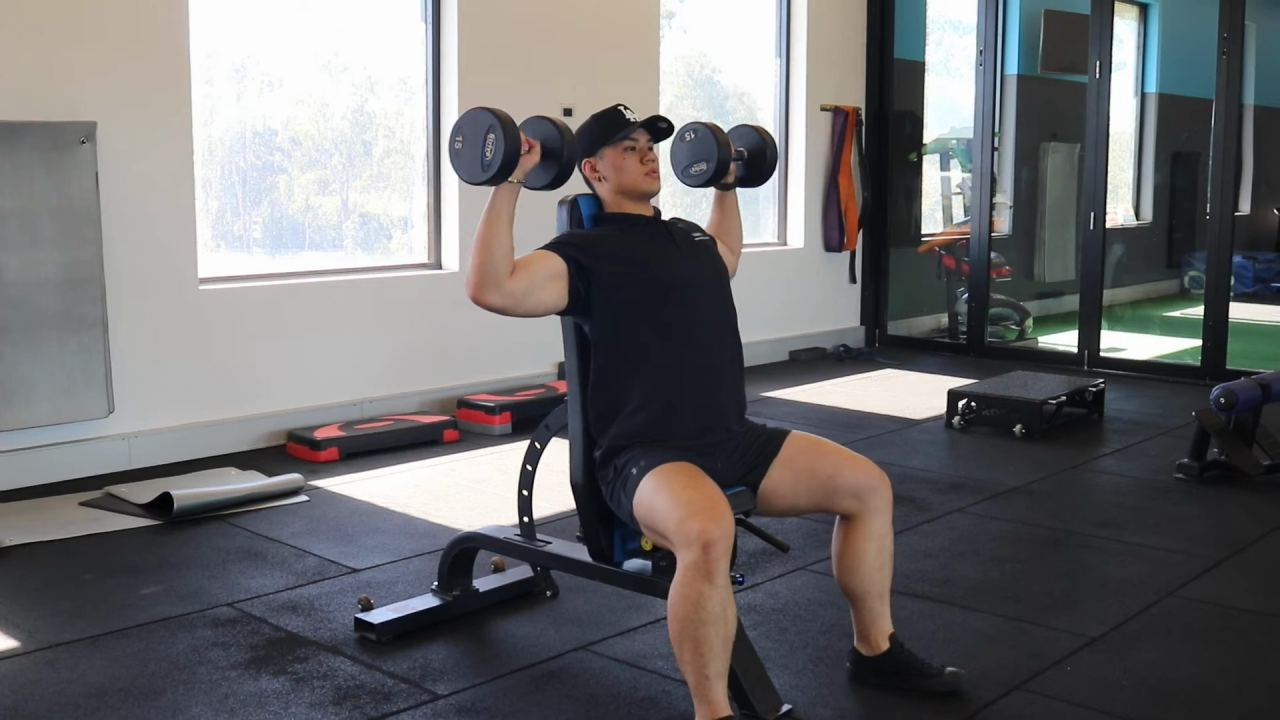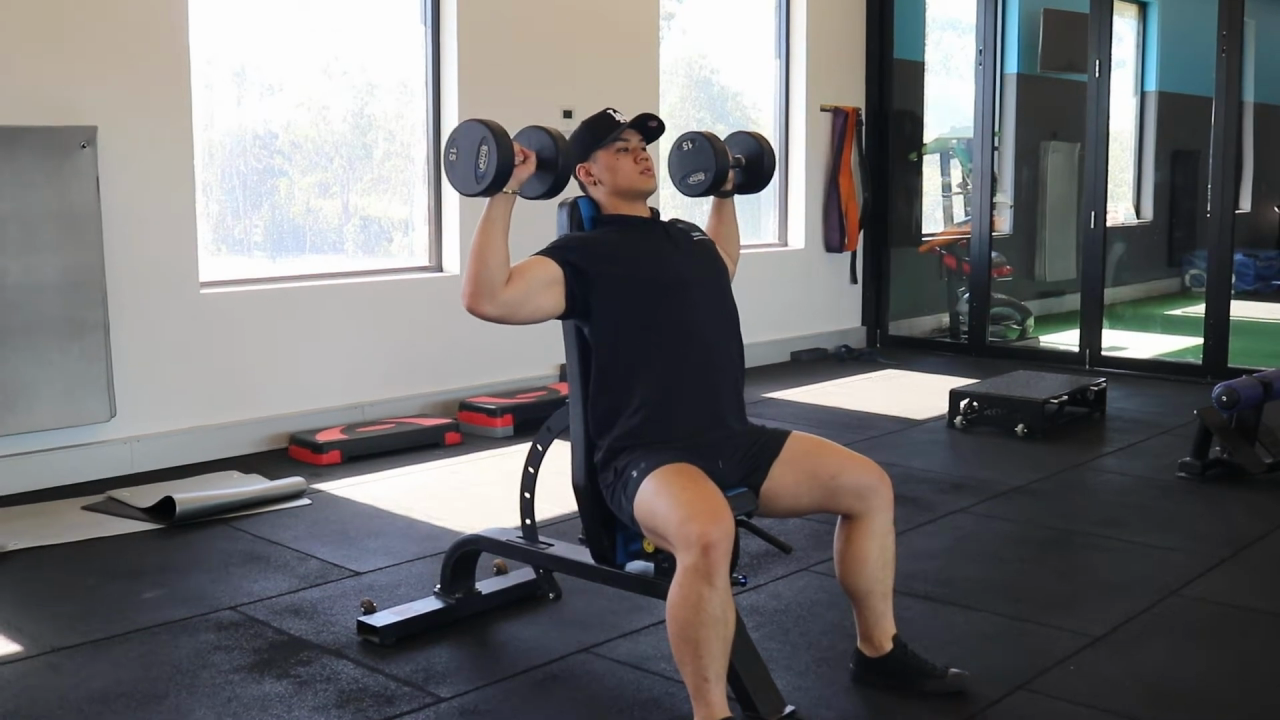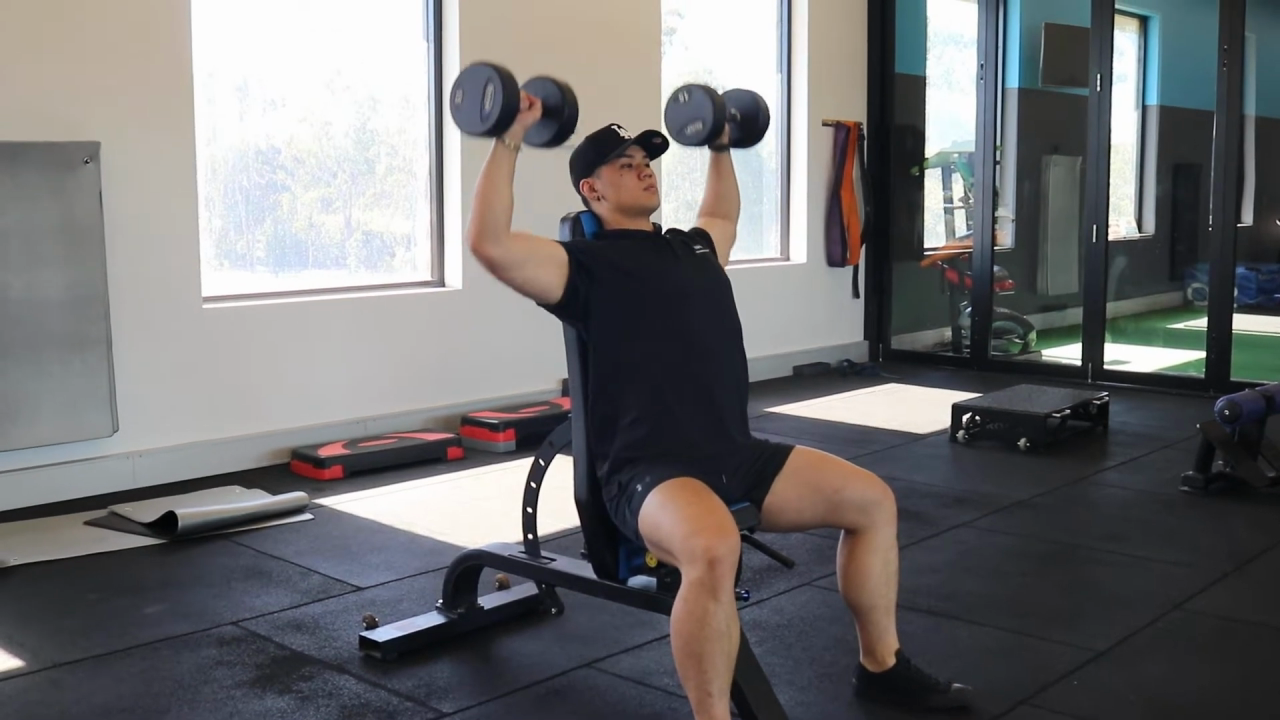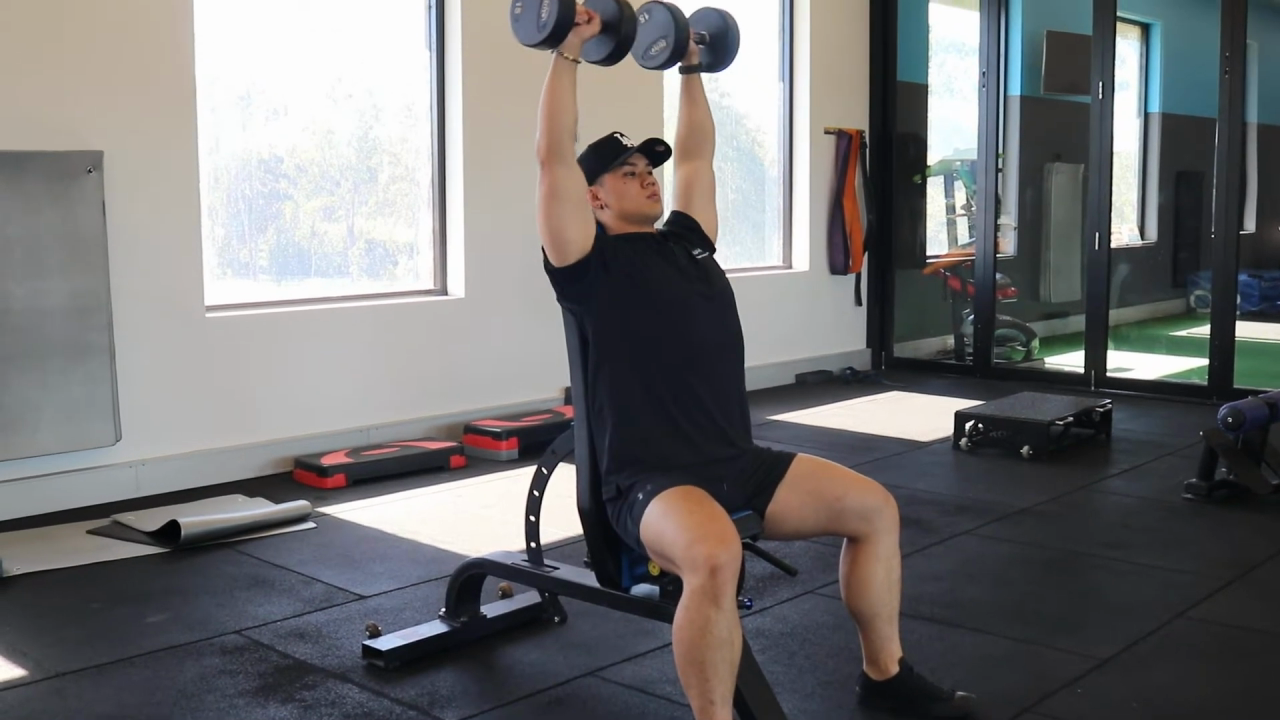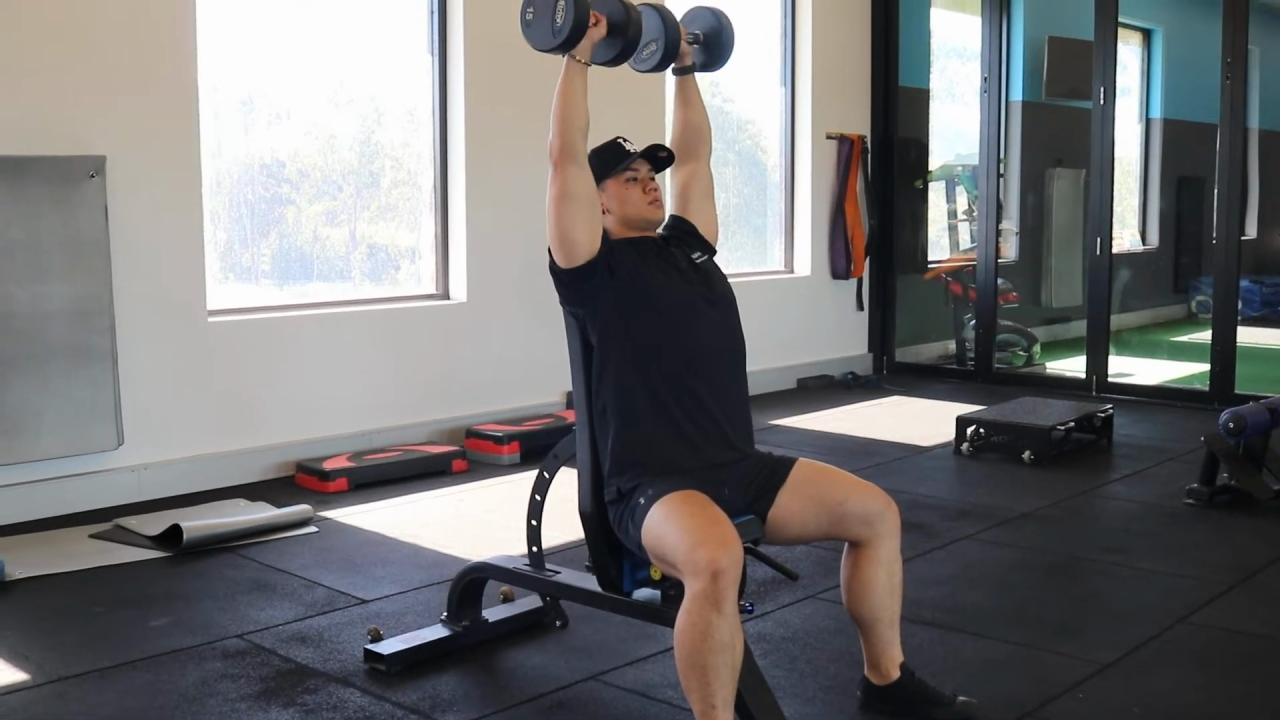
dt=0.5s
person 1, frame 1
left shoulder: (687, 235)
right shoulder: (589, 250)
left elbow: (727, 258)
right elbow: (490, 288)
left wrist: (726, 185)
right wrist: (509, 183)
left hip: (733, 438)
right hip: (647, 456)
left knee: (868, 486)
right knee: (707, 535)
left ankle: (876, 650)
person 1, frame 2
left shoulder: (685, 236)
right shoulder: (585, 254)
left elbow: (722, 265)
right elbow: (486, 298)
left wrist: (724, 192)
right wrist: (503, 194)
left hip: (734, 439)
right hip: (649, 456)
left knee: (870, 486)
right knee: (708, 537)
left ankle: (879, 649)
person 1, frame 3
left shoulder: (689, 246)
right shoulder: (590, 266)
left elbow: (724, 215)
right elbow: (489, 241)
left wrist: (719, 148)
right wrist: (509, 139)
left hip: (736, 453)
right hip: (651, 470)
left knee: (872, 501)
right knee: (714, 550)
left ankle: (882, 666)
person 1, frame 4
left shoulder: (686, 240)
right shoulder: (594, 263)
left elbow: (698, 152)
right elbow: (552, 157)
left wrist: (690, 68)
right wrist: (569, 51)
left hip: (739, 461)
right hip: (654, 480)
left knee: (874, 508)
right knee: (715, 558)
person 1, frame 5
left shoulder: (687, 244)
right shoulder: (597, 267)
left elbow: (694, 154)
right elbow: (566, 158)
left wrist: (683, 69)
right wrist: (580, 54)
left hip: (739, 466)
right hip: (655, 484)
left knee: (876, 513)
right knee: (718, 563)
